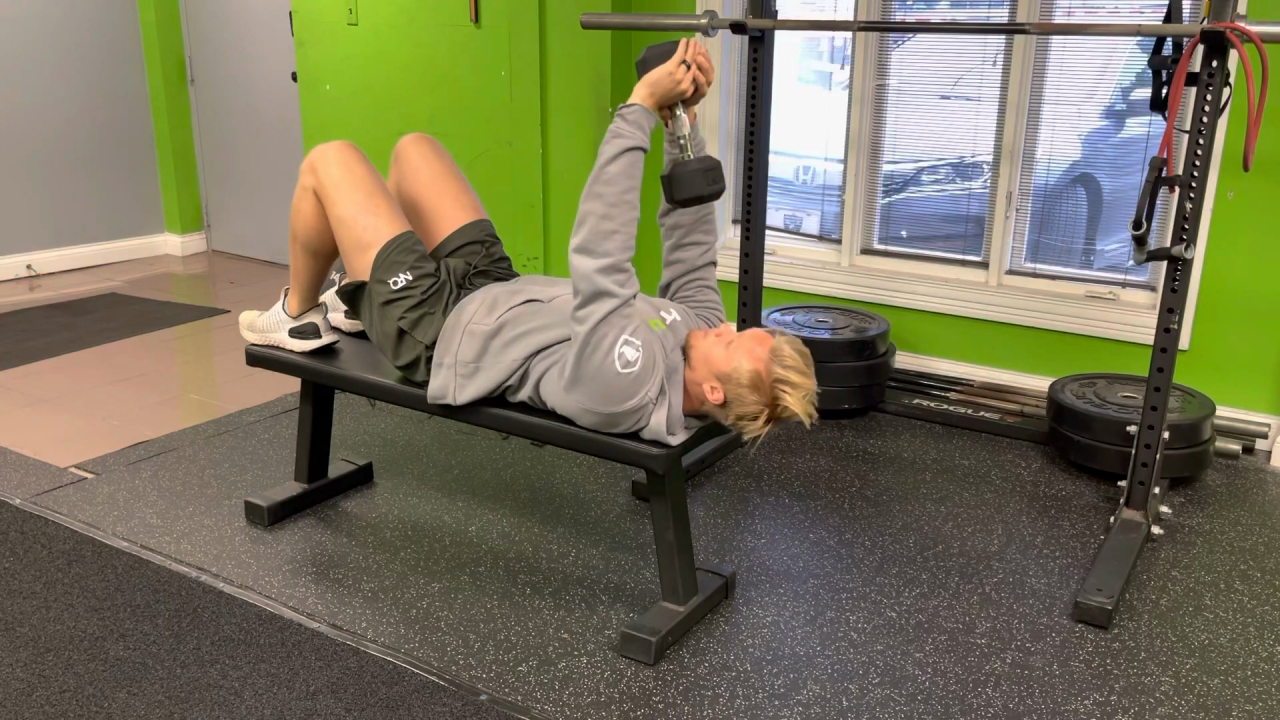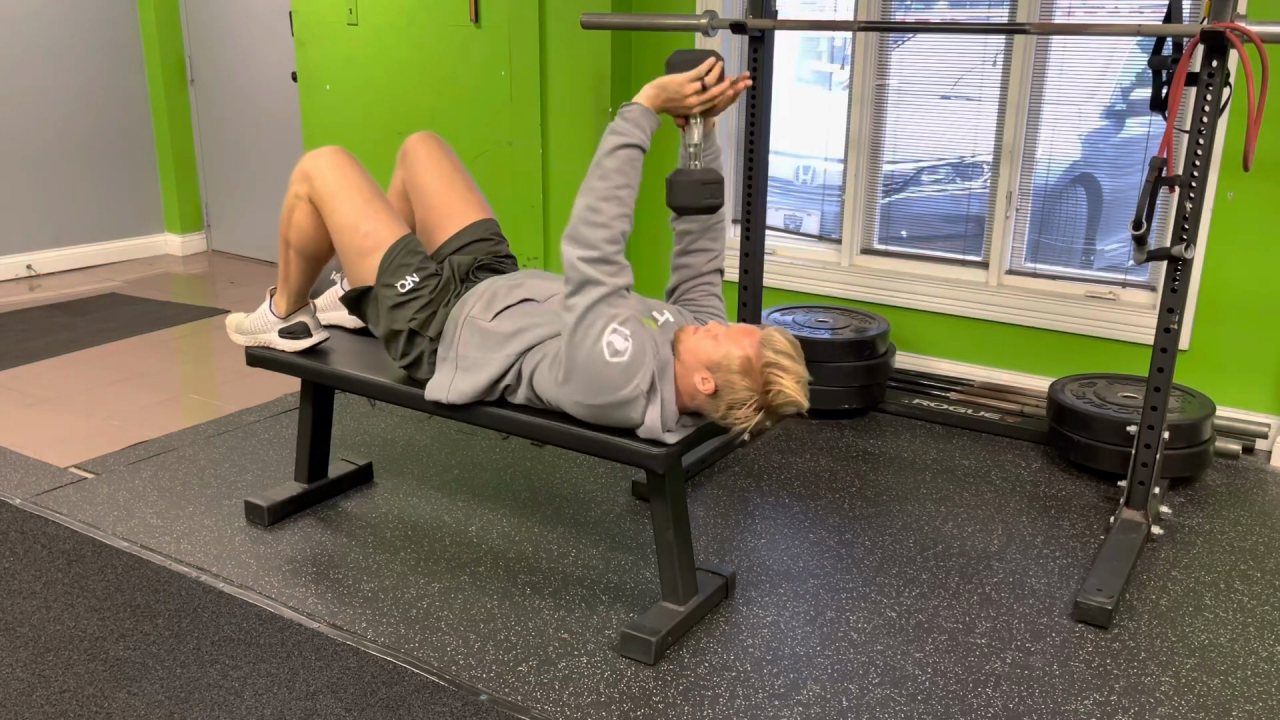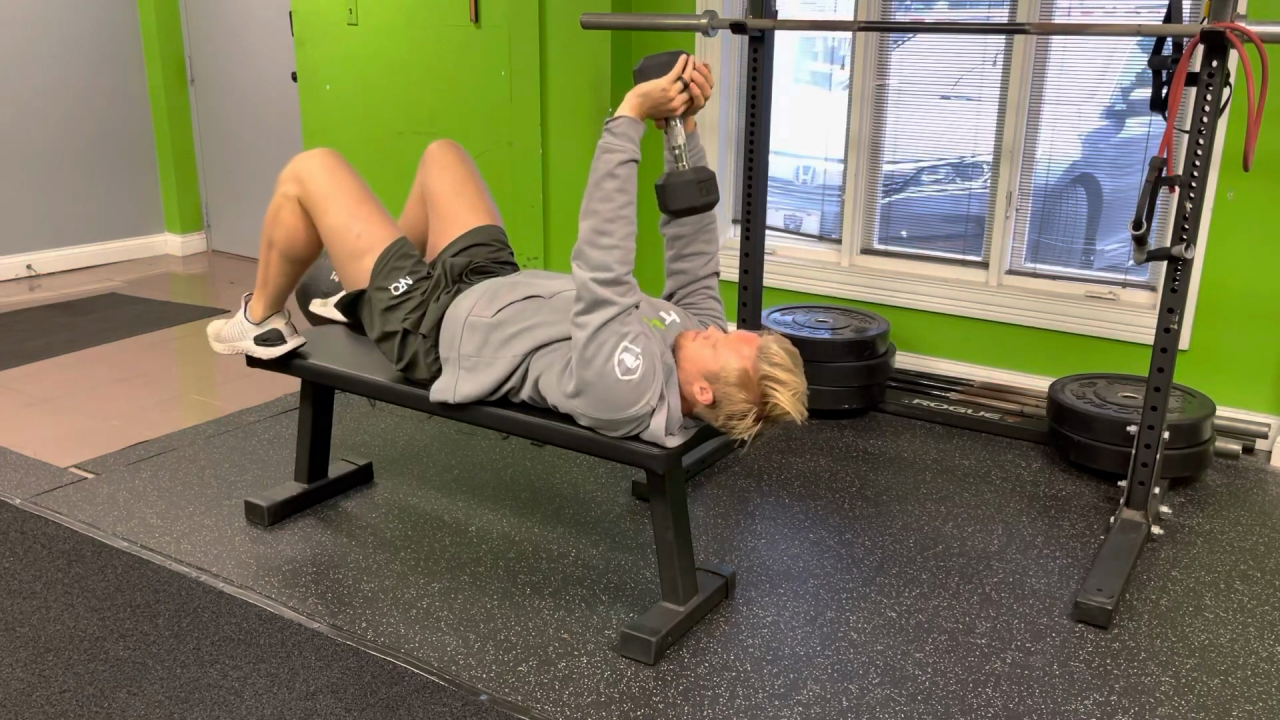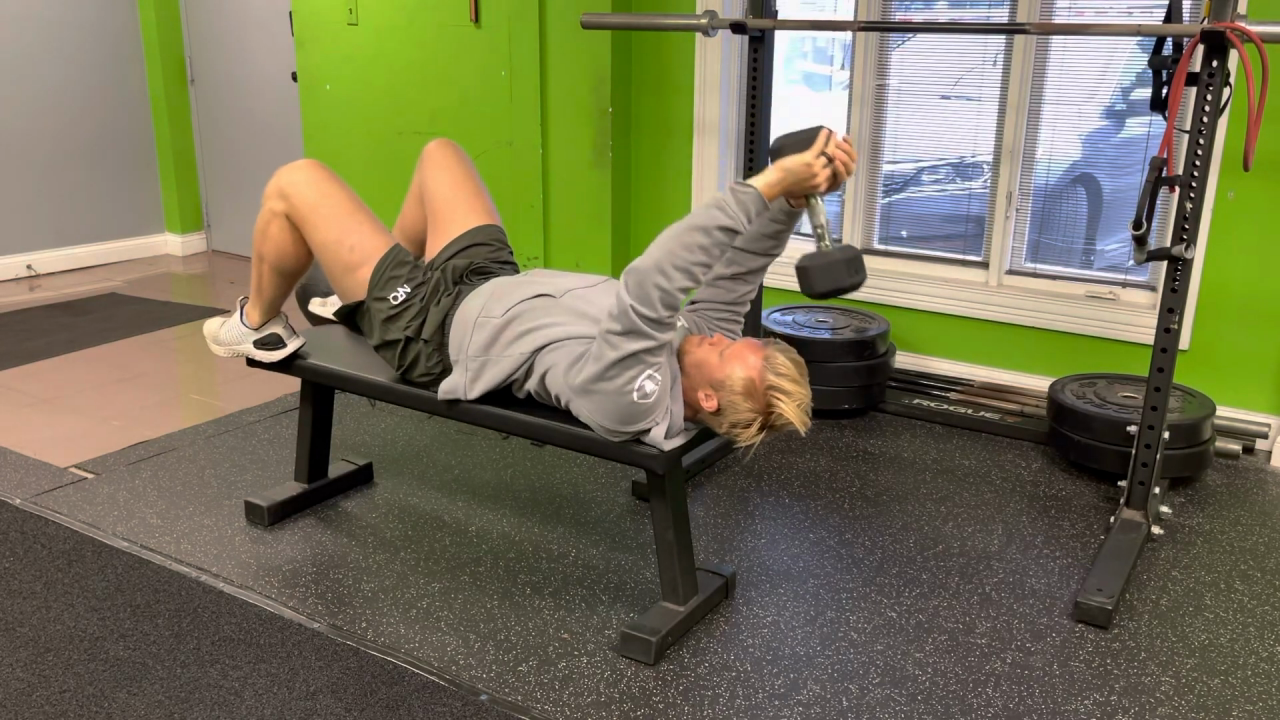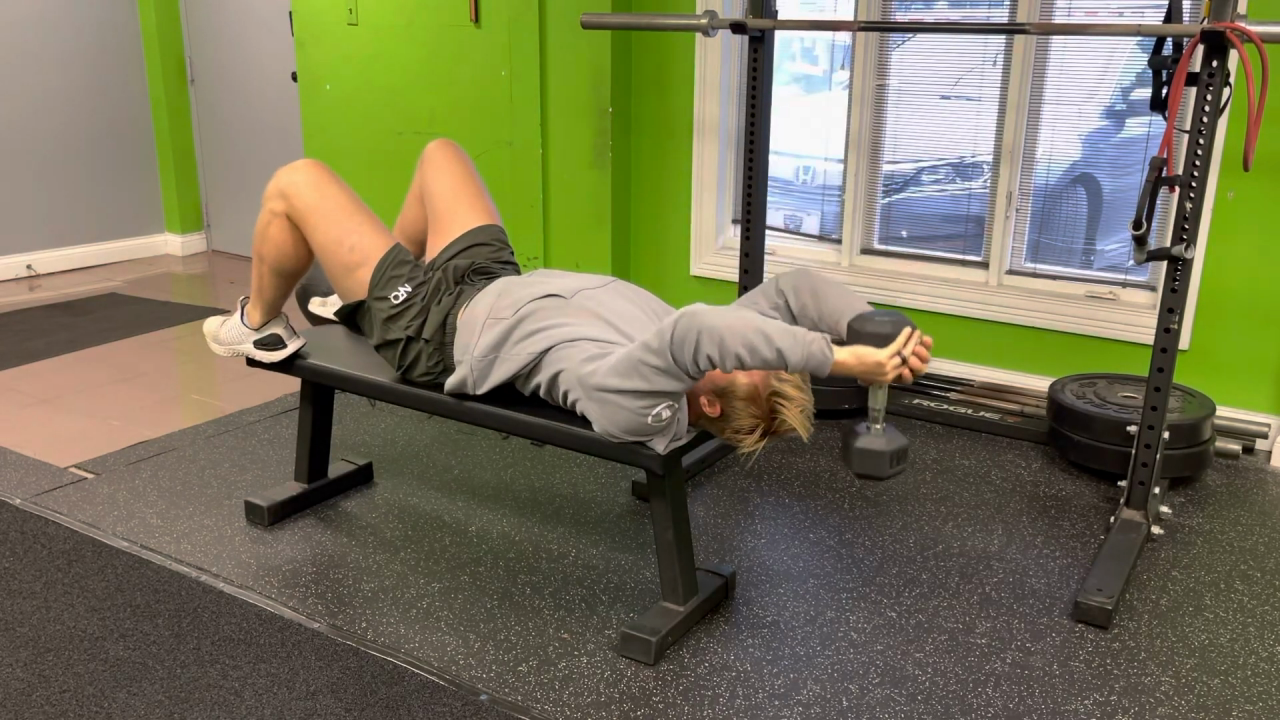
dt=1s
person 1, frame 1
left shoulder: (626, 390)
right shoulder: (699, 331)
left elbow: (597, 257)
right elbow: (692, 240)
left wrist: (642, 105)
right wrist: (684, 115)
left hip: (436, 329)
right hip: (490, 293)
left knee: (329, 161)
right knee: (414, 148)
left ankle: (298, 317)
right ankle: (356, 303)
person 1, frame 2
left shoulder: (616, 382)
right shoulder: (704, 339)
left elbow: (591, 251)
right elbow: (701, 248)
left wrist: (647, 105)
right wrist: (702, 127)
left hip: (439, 325)
right hip: (495, 284)
left knee: (320, 167)
right knee: (420, 146)
left ankle: (286, 315)
right ankle: (360, 297)
person 1, frame 3
left shoulder: (626, 392)
right shoulder: (702, 338)
left elbow: (601, 270)
right elbow: (694, 255)
left wrist: (630, 115)
right wrist: (685, 126)
left hip: (430, 326)
right hip: (490, 286)
left knee: (309, 169)
right knee: (442, 154)
left ankle: (262, 322)
right ankle: (365, 298)
person 1, frame 4
left shoulder: (637, 398)
right shoulder: (707, 347)
left elbow: (649, 294)
right elbow: (736, 273)
left wrist: (772, 185)
right wrist: (794, 196)
left hip: (430, 328)
right hip: (493, 286)
left knee: (294, 183)
right knee: (438, 150)
left ankle: (258, 327)
right ankle: (364, 298)
person 1, frame 5
left shoulder: (642, 410)
right shoulder: (703, 368)
left elbow: (689, 333)
right elbow: (792, 289)
left wrist: (854, 353)
left hip: (436, 330)
right hip: (494, 284)
left knee: (294, 183)
right knee: (439, 152)
left ankle: (259, 326)
right ankle: (364, 295)
